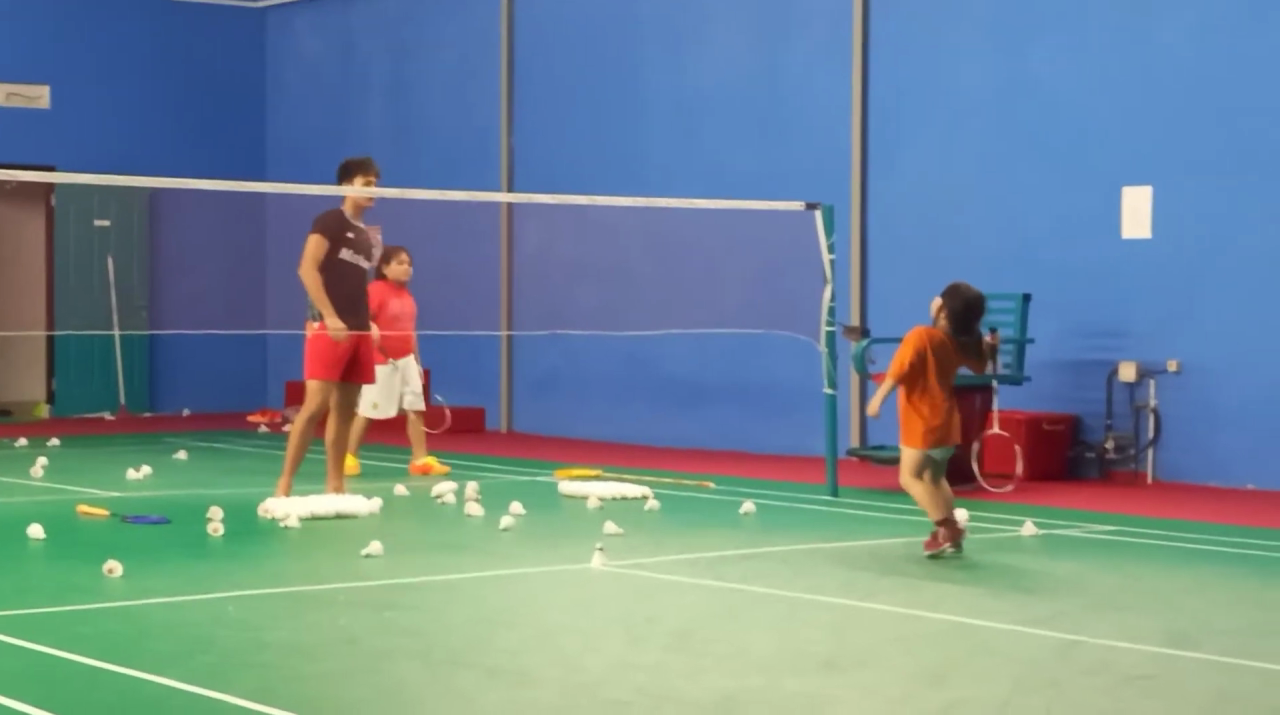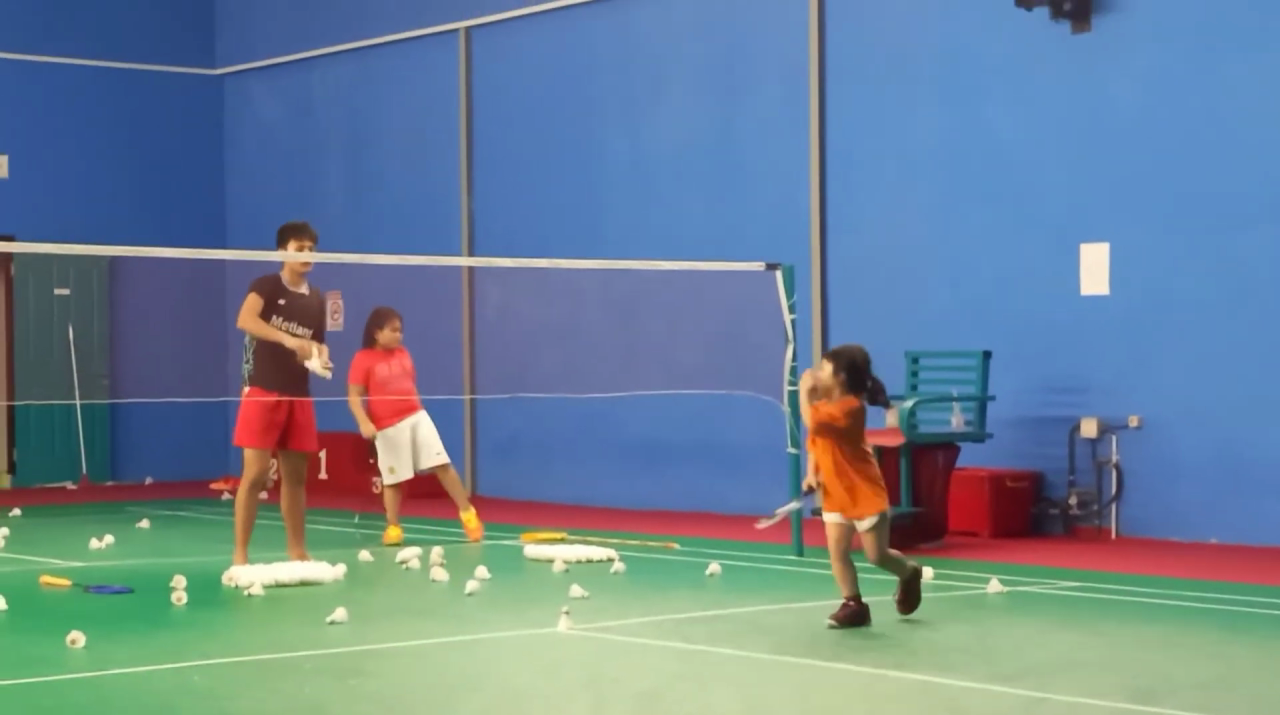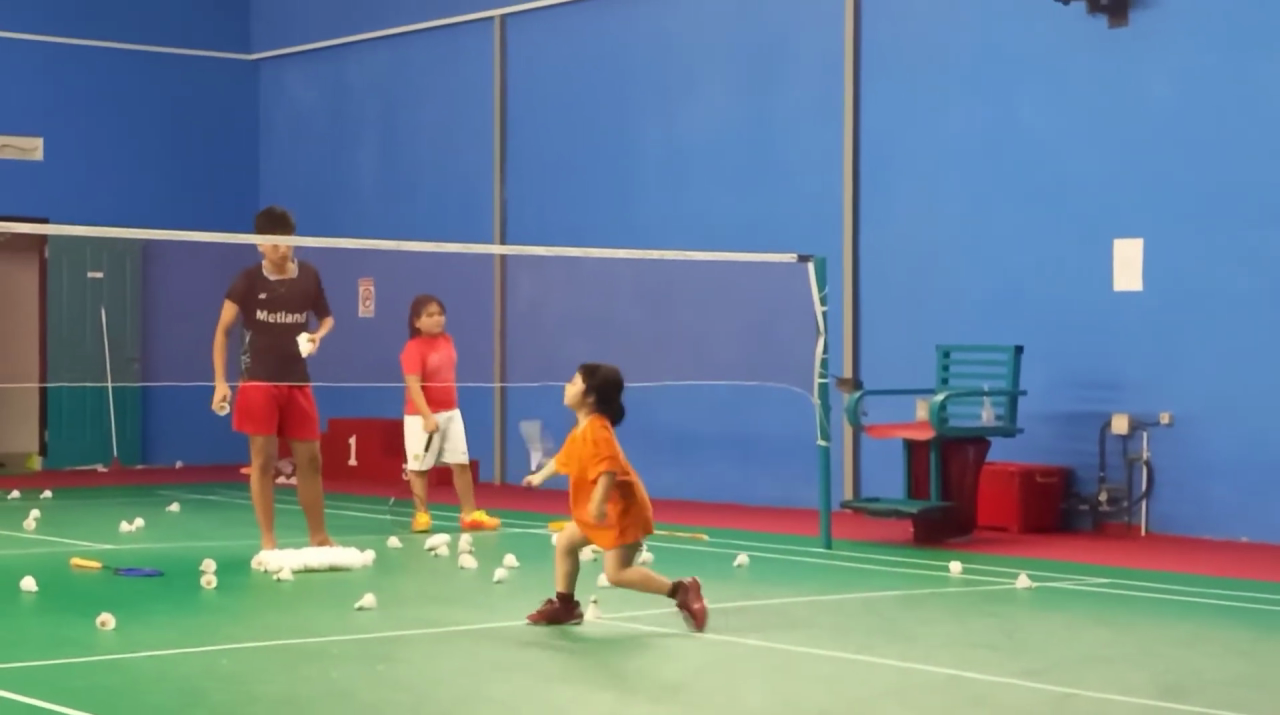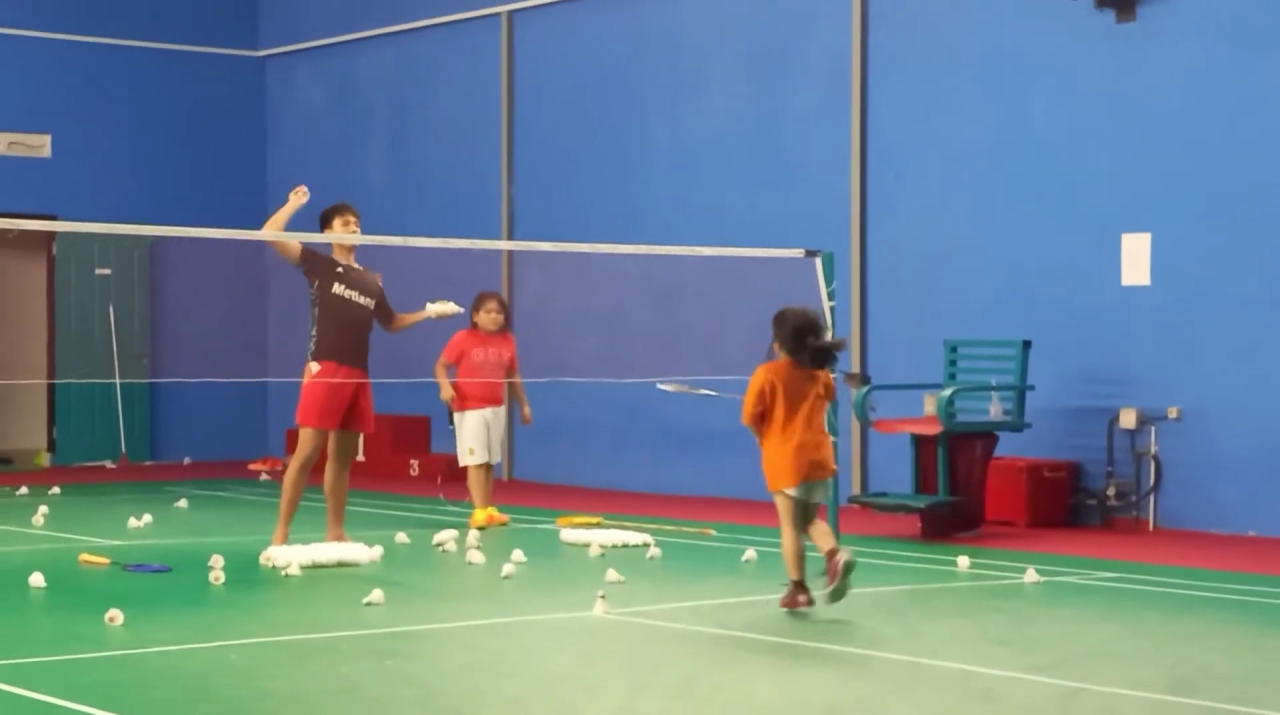
dt=1s
person 1, frame 1
left shoulder: (365, 237)
right shoulder: (329, 221)
right elbow: (307, 269)
left wrist: (368, 325)
right wrist: (329, 317)
left hip: (358, 331)
right hip: (328, 329)
left knee: (344, 409)
right knee: (315, 406)
left ankle: (335, 485)
right ankle: (284, 483)
person 1, frame 2
left shoulder: (316, 299)
right shoulder: (266, 286)
right elbow: (245, 320)
left wrist: (322, 358)
right wrist: (288, 339)
left hip: (298, 396)
right hip: (261, 392)
left knee: (296, 475)
right knee: (255, 474)
left ankle: (297, 551)
right ankle: (240, 554)
person 1, frame 3
left shoulder: (309, 276)
right shoulder: (247, 281)
left elbow: (326, 316)
right elbow: (222, 331)
left wrist: (319, 334)
right wrist: (220, 381)
left hip: (297, 383)
right hip: (258, 383)
left knee: (311, 461)
right knee: (263, 462)
left ankle: (319, 537)
right ankle: (268, 541)
person 1, frame 4
left shoulder: (370, 281)
right shoulder: (319, 264)
left elbow: (391, 322)
right elbow: (270, 233)
left wrist: (430, 311)
right wrist: (292, 205)
left hip: (358, 374)
right hip: (324, 370)
left knee: (342, 456)
right knee: (307, 453)
left ankle: (335, 532)
right ankle: (280, 532)
person 2, frame 1
left shoulder: (920, 336)
right shoulder: (960, 345)
left elbow: (900, 370)
right elbow: (980, 366)
left wrist: (878, 398)
right wrist: (989, 346)
left hip: (922, 421)
right hip: (944, 421)
left knee: (910, 477)
right knee: (934, 477)
left ankle: (946, 527)
right ankle: (947, 528)
person 2, frame 2
left shoulder: (850, 408)
right shoulder: (826, 406)
left elbow: (812, 422)
right elbow: (814, 442)
left wrist: (804, 392)
right wrist: (812, 472)
left hip: (864, 491)
right hip: (834, 493)
left knee: (876, 554)
right knee: (836, 549)
left ankle: (908, 574)
right ankle: (852, 604)
person 2, frame 3
left shoulder: (598, 431)
right shoulder: (581, 429)
left elbow: (609, 469)
right elbow: (563, 461)
left wrist: (597, 503)
right wrist: (540, 476)
left hip: (621, 511)
right hip: (598, 514)
left knee: (617, 573)
right knee: (565, 544)
left ankle: (683, 591)
right ankle: (565, 604)
person 2, frame 4
left shoulder: (766, 374)
right shoulder: (819, 373)
left elbow: (750, 416)
right elbow: (828, 394)
left wrist: (762, 433)
left hip: (784, 461)
right hip: (817, 458)
left knee: (790, 525)
right knee: (812, 519)
left ankle: (799, 590)
right ankle: (835, 558)
person 3, frame 1
left shoulder: (408, 296)
right shoulder: (376, 290)
left wrist: (417, 362)
left hip: (406, 361)
right hip: (382, 363)
left knee: (415, 410)
right knee: (369, 410)
left ankle: (420, 460)
right ankle: (350, 456)
person 3, frame 2
left shoulder: (403, 354)
right shoulder: (363, 359)
right elbow: (354, 396)
right wrist: (364, 423)
left hip: (417, 418)
right hip: (387, 427)
left knee: (442, 464)
right knee: (393, 479)
left ankle: (466, 512)
right ankle: (393, 527)
person 3, frame 3
left shoulder: (447, 340)
right shoulder: (413, 349)
right elbow: (413, 385)
right wrist: (427, 416)
left hip: (451, 413)
right hip: (421, 417)
left knee: (461, 463)
right knee: (419, 466)
left ankle: (470, 514)
right ankle: (421, 514)
person 3, frame 4
left shoulder: (508, 341)
right shoulder: (463, 339)
left elbow: (513, 375)
right elbow: (440, 365)
left wrist: (524, 404)
right wrist: (445, 386)
left hip: (496, 409)
right hip: (469, 409)
left knee: (490, 461)
right knee: (476, 460)
left ankle: (488, 508)
right ankle: (479, 511)
